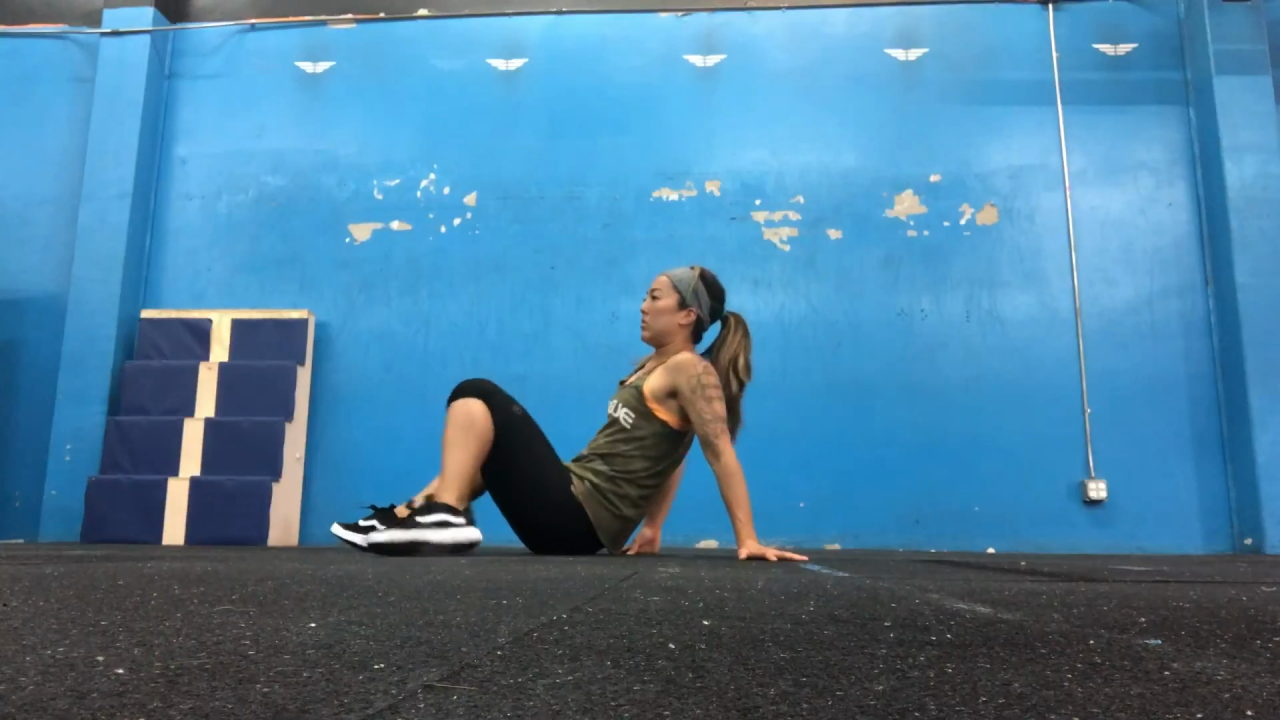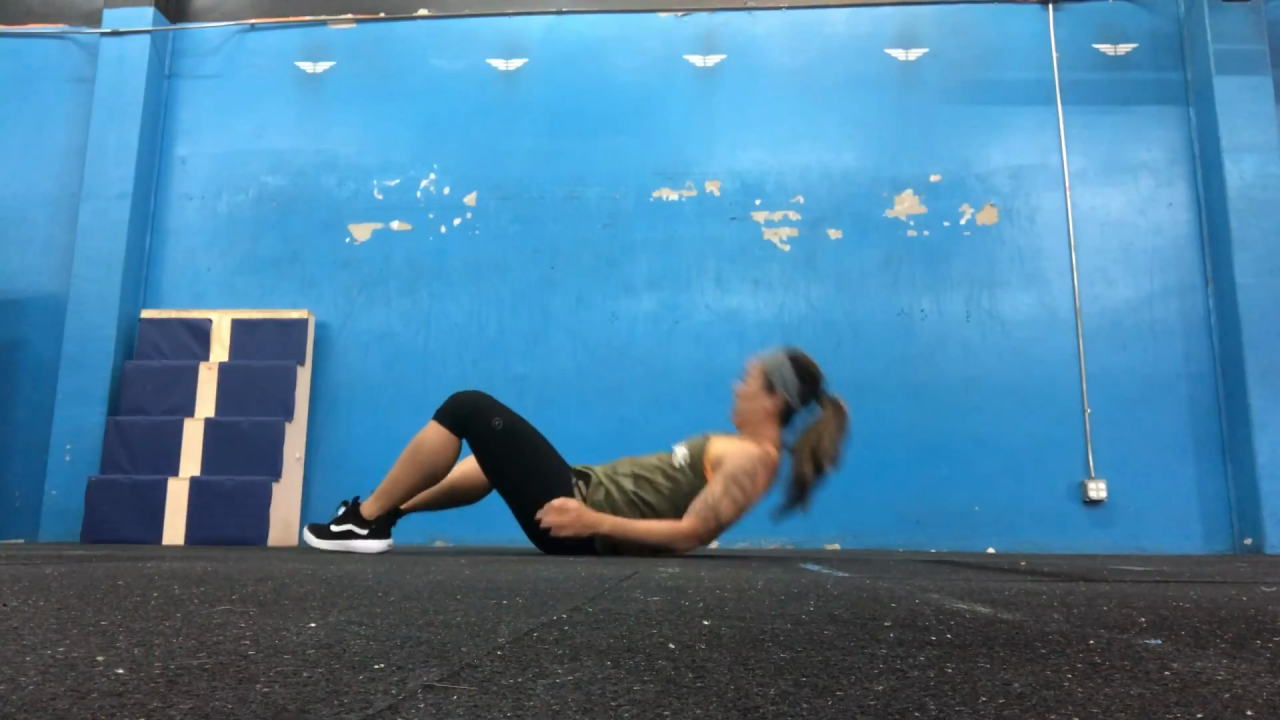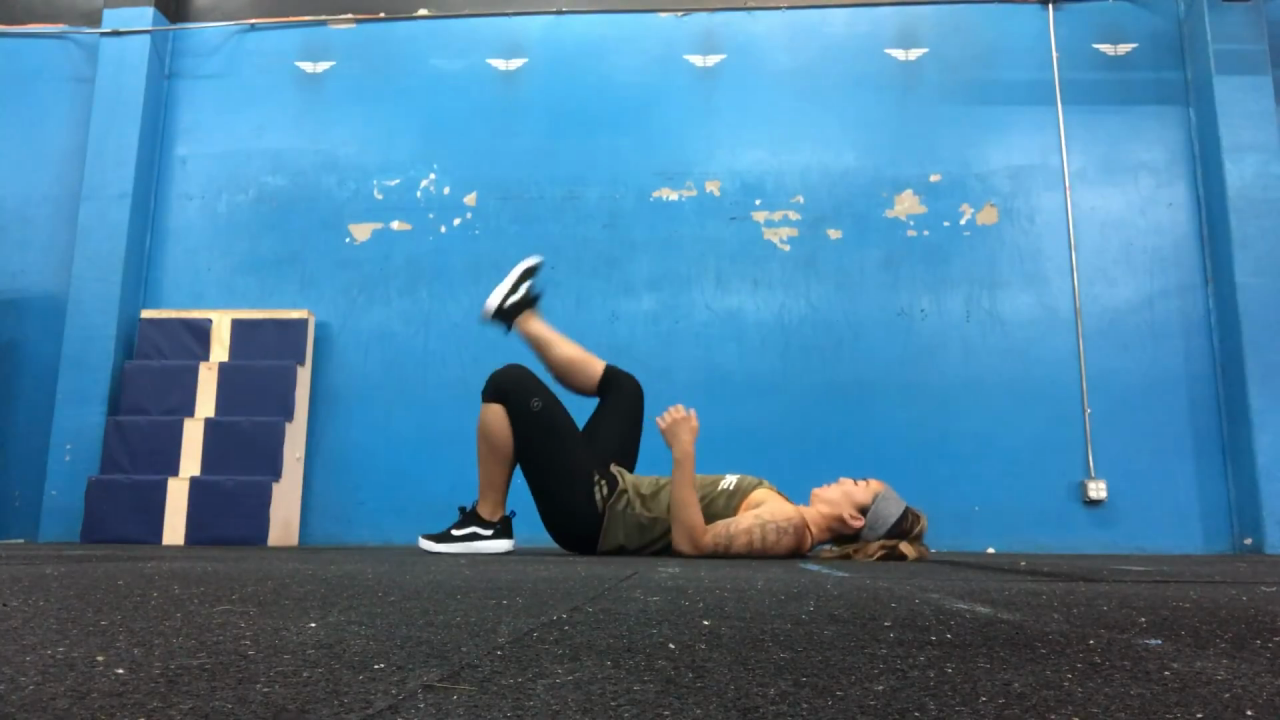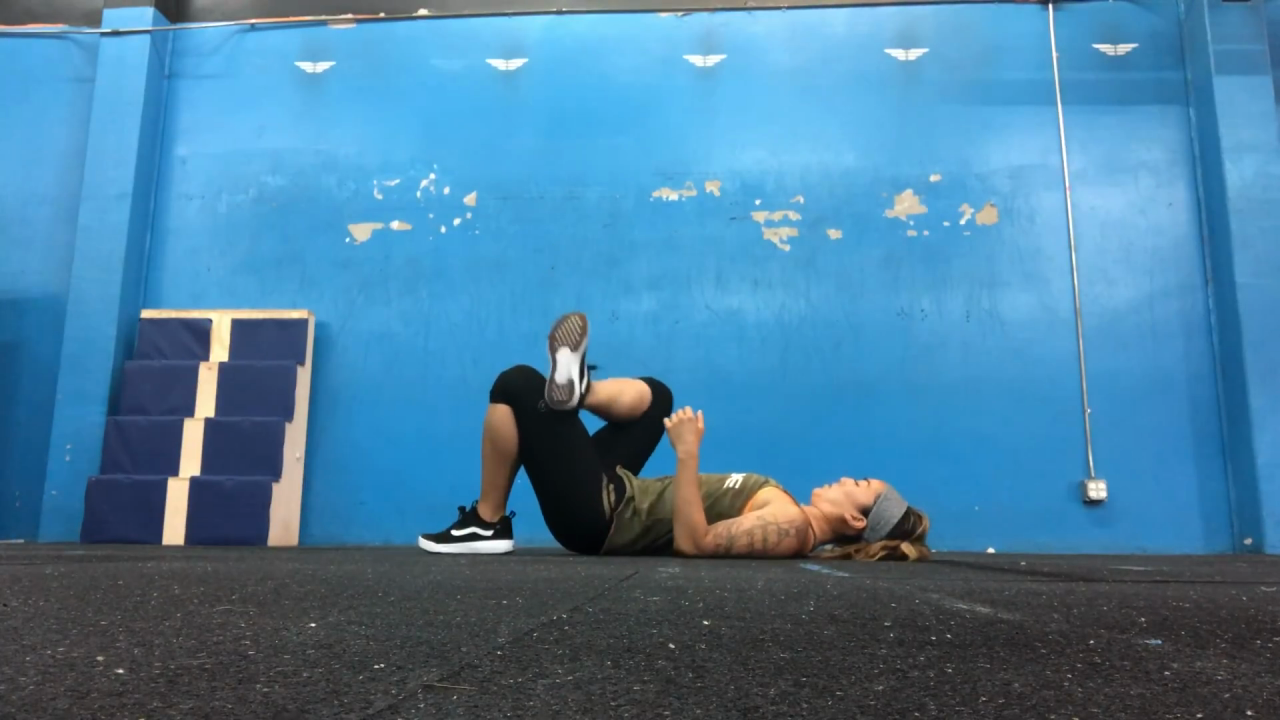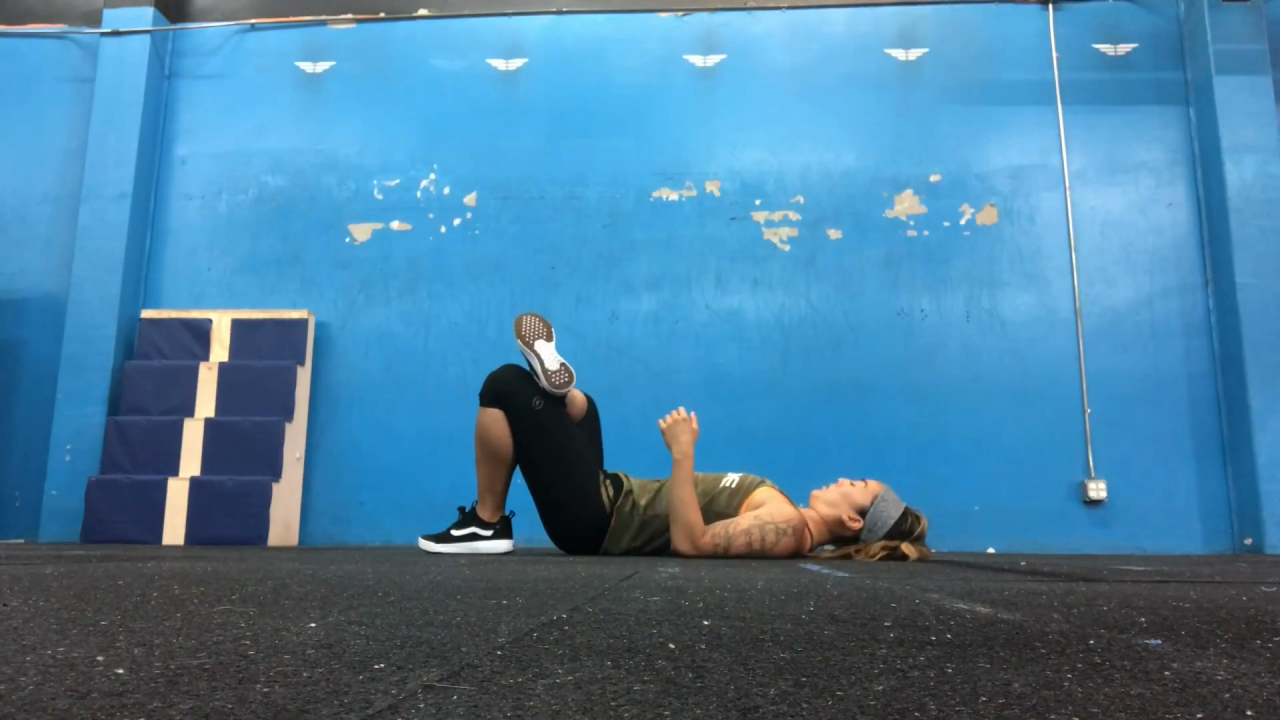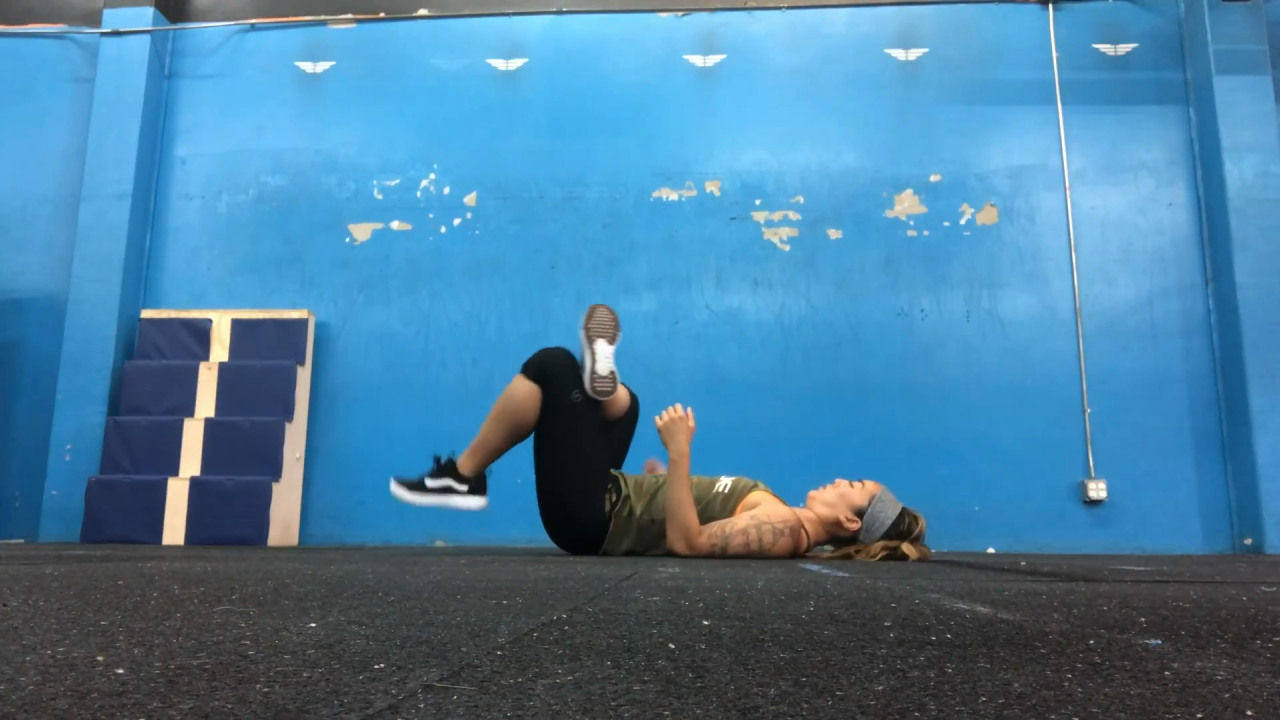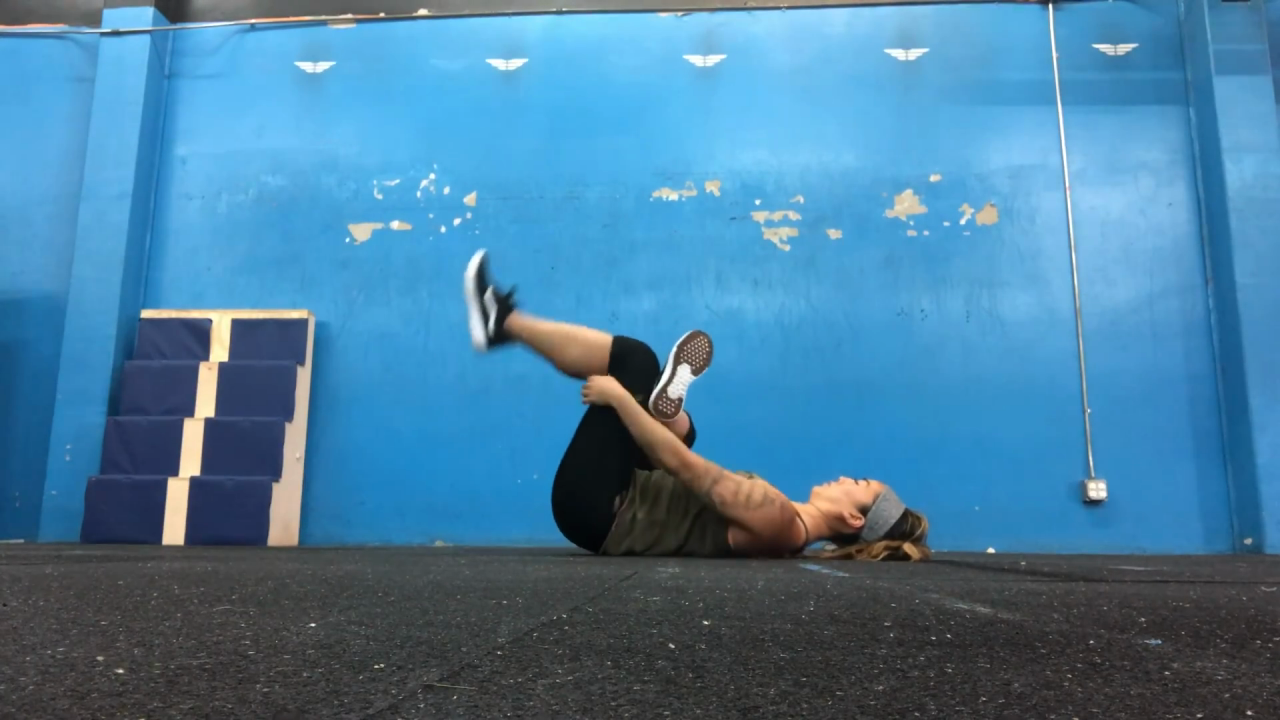
dt=0.7s
person 1, frame 1
left shoulder: (690, 370)
right shoulder: (652, 366)
left elbow: (720, 452)
right elbow: (661, 451)
left wrist: (747, 539)
right wrist: (651, 527)
left hip: (571, 520)
right hip: (573, 516)
left knee: (475, 394)
right knee: (484, 442)
left ankle: (449, 515)
right ankle: (400, 518)
person 1, frame 2
left shoulder: (752, 464)
right shoulder: (745, 451)
left elbow: (686, 532)
left wrist: (595, 523)
left hip: (584, 517)
right hip: (584, 490)
left knee: (467, 408)
right knee: (486, 456)
left ankle: (369, 522)
right ankle: (394, 505)
person 1, frame 3
left shoulder: (786, 531)
right shoulder: (791, 518)
left elbow: (690, 541)
left wrist: (683, 453)
left hip: (591, 513)
right hip: (609, 495)
left knee: (509, 384)
right knee: (620, 384)
left ankle: (486, 525)
right ankle: (519, 313)
person 1, frame 4
left shoulder: (791, 529)
right shoulder: (792, 517)
left elbow: (692, 541)
left wrist: (687, 453)
left hip: (595, 517)
right hip: (612, 497)
left knee: (516, 384)
right knee: (654, 395)
left ankle: (485, 525)
right ankle: (574, 388)
person 1, frame 5
left shoulder: (787, 530)
right shoulder: (790, 521)
left elbow: (689, 541)
left wrist: (682, 453)
left hip: (592, 520)
right hip: (609, 501)
left knee: (506, 385)
left ankle: (487, 524)
right ankle: (557, 383)
person 1, frame 6
left shoulder: (783, 533)
right shoulder: (785, 523)
left elbow: (685, 541)
left wrist: (679, 452)
right wrist: (677, 472)
left hip: (589, 520)
right hip: (605, 507)
left knee: (553, 364)
left ankle: (463, 475)
right ankle: (605, 387)
person 1, frame 7
left shoulder: (777, 521)
right shoulder: (786, 523)
left elbow: (682, 466)
left wrist: (619, 397)
right wrist: (659, 420)
left hip: (598, 516)
right hip: (614, 515)
left knee: (632, 357)
left ankle: (506, 322)
